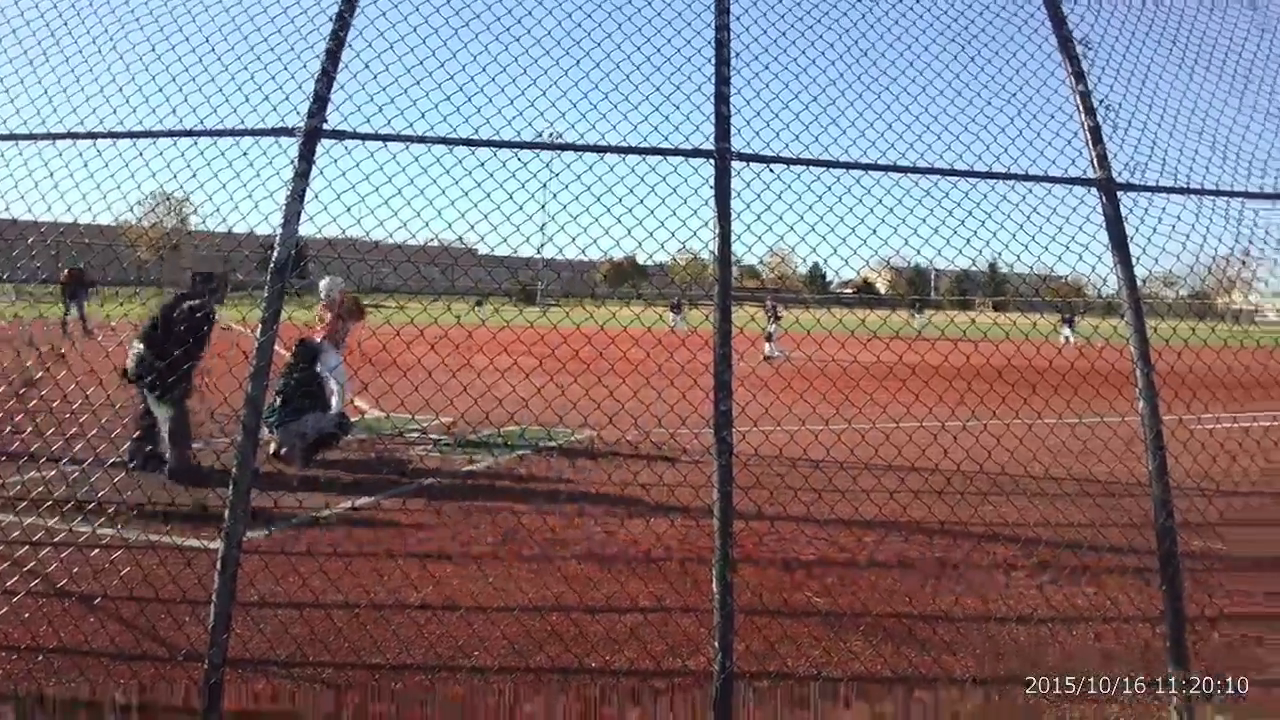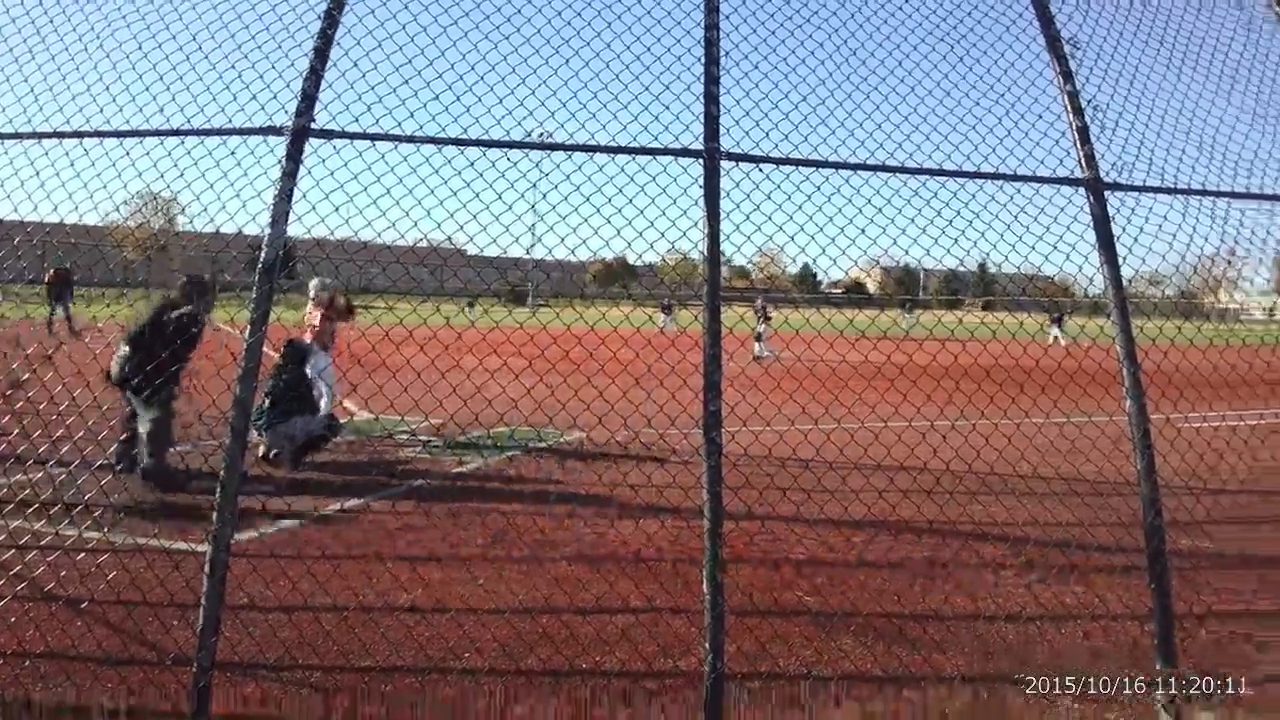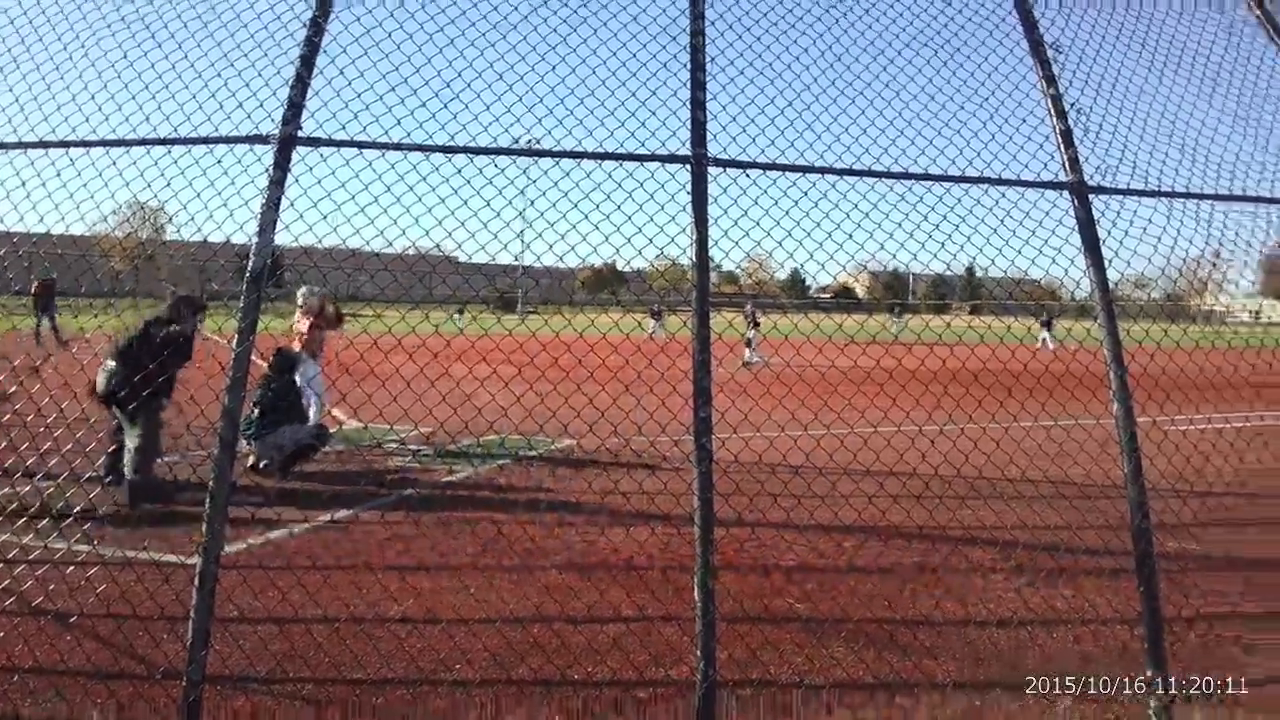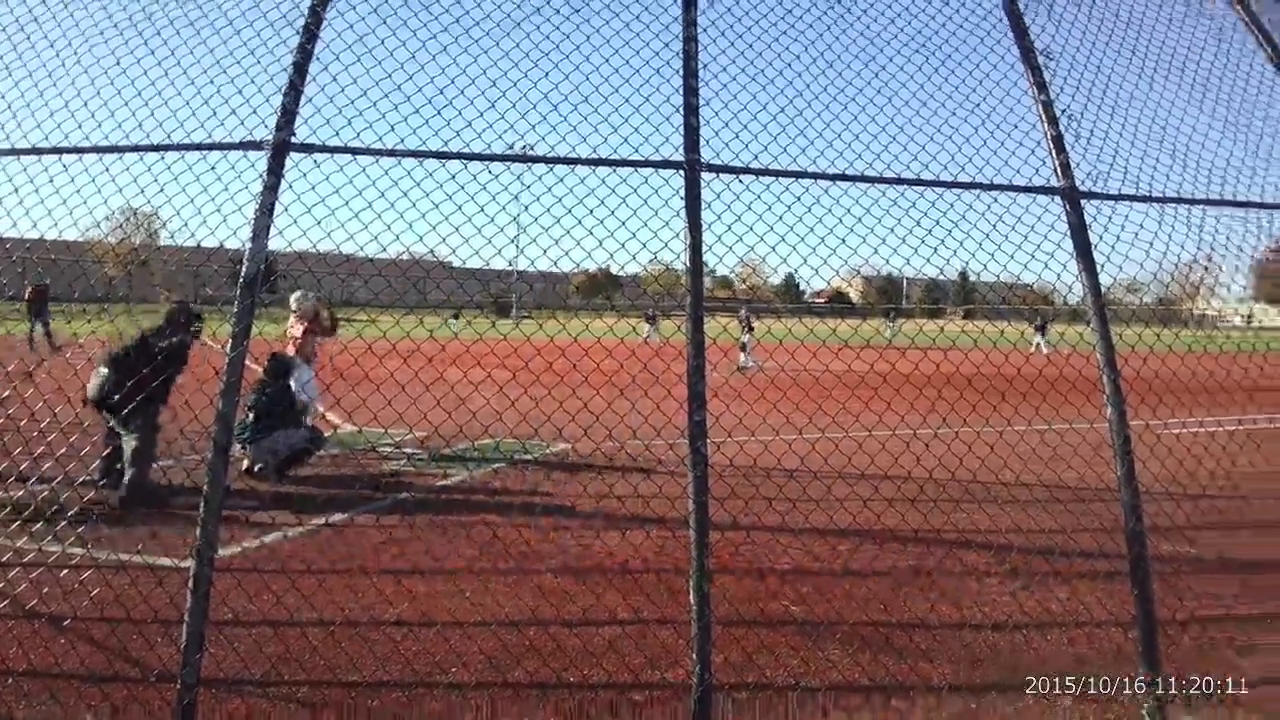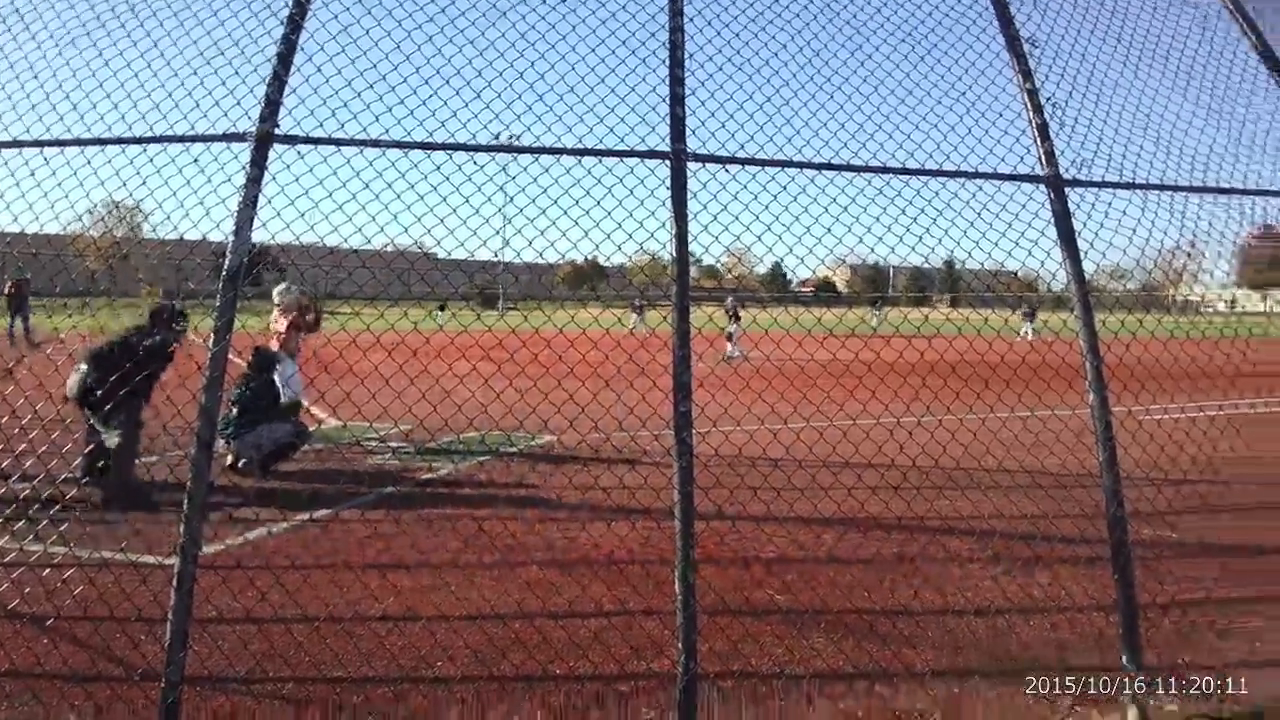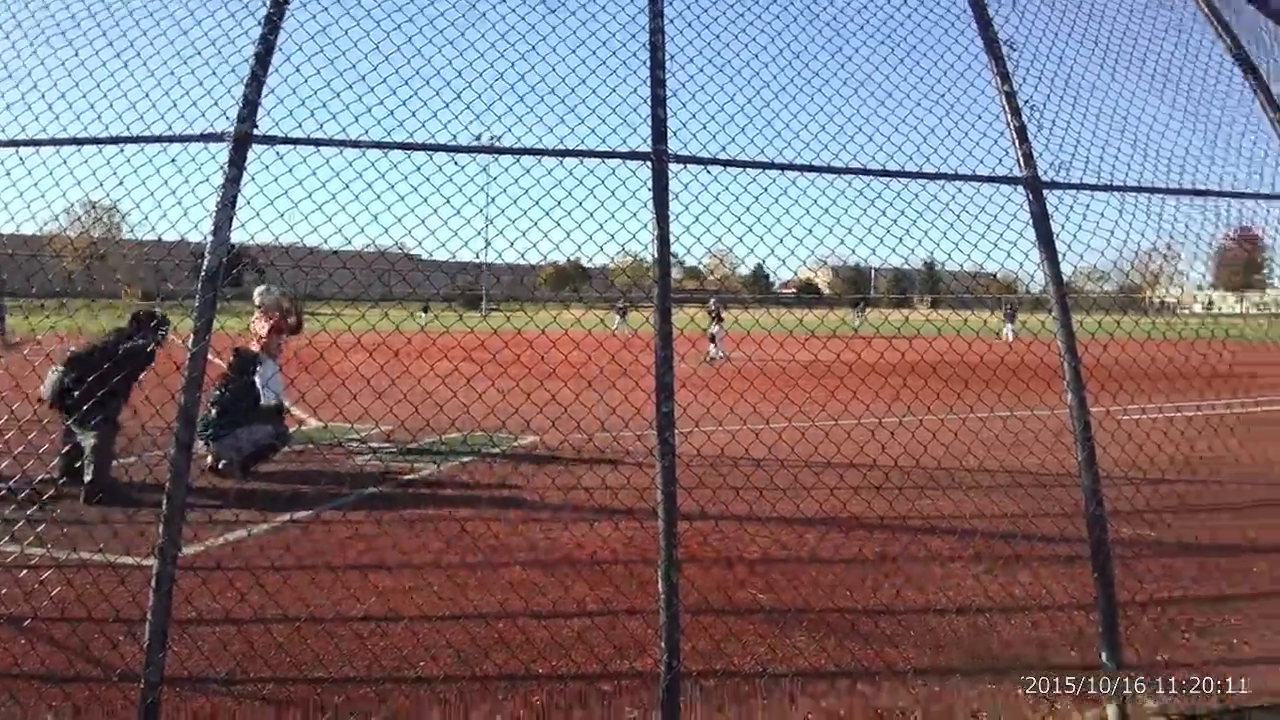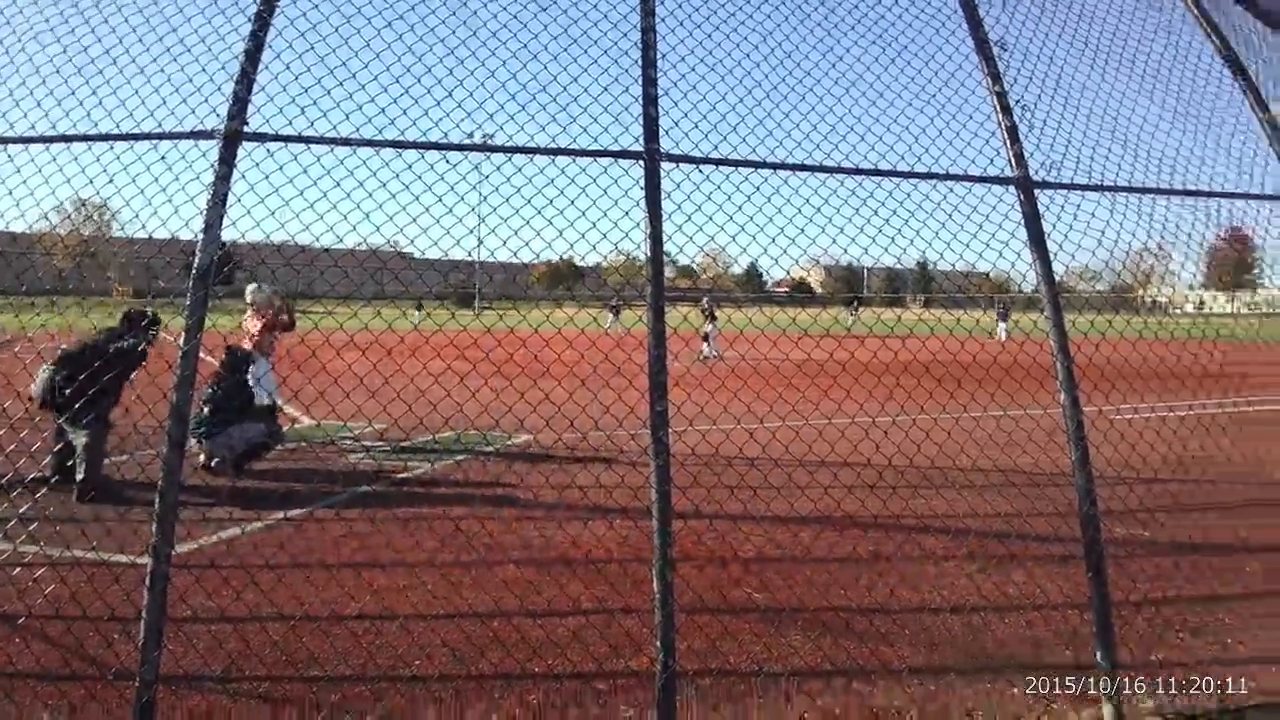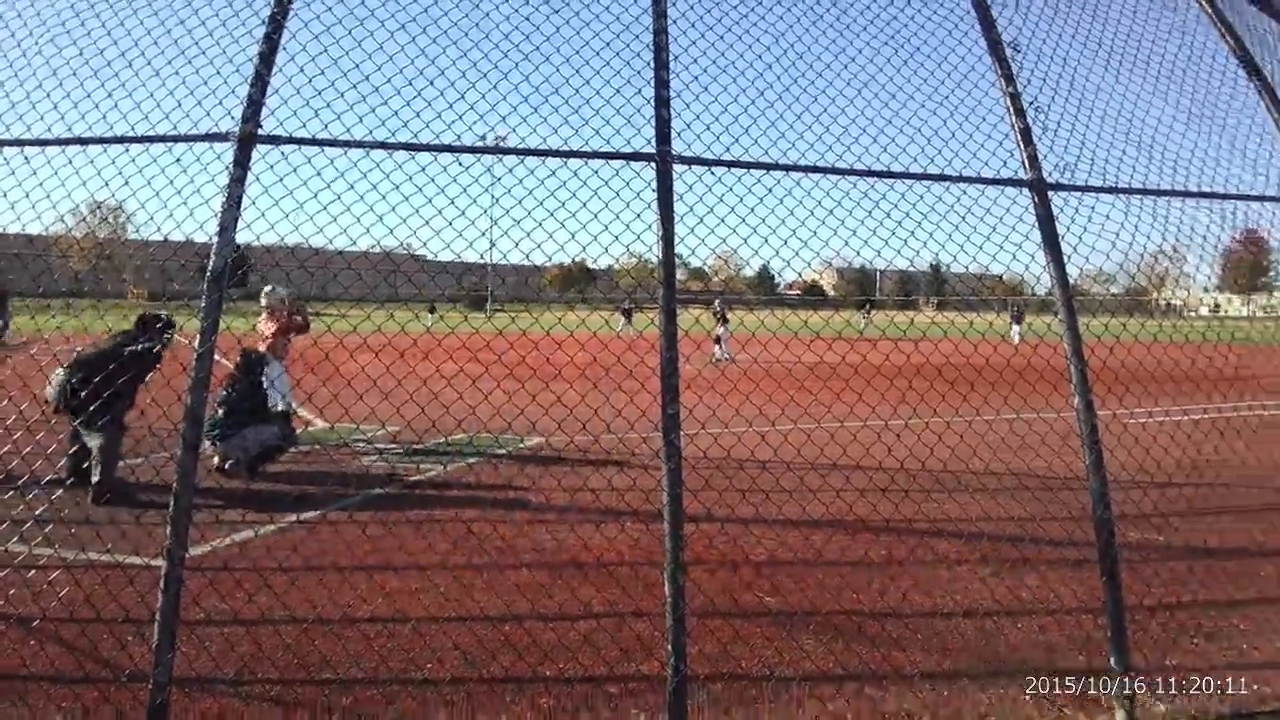
dt=0.1s
person 1, frame 1
left shoulder: (182, 301)
right shoulder: (200, 310)
right elbow: (191, 350)
right wrist: (183, 379)
left hip: (143, 360)
right hip: (155, 364)
left knee: (150, 412)
right knee: (173, 413)
left ankle: (139, 456)
right ankle: (178, 466)
person 1, frame 2
left shoulder: (170, 307)
right shoulder: (189, 316)
right elbow: (178, 353)
right wrist: (170, 384)
left hip: (127, 362)
right hip: (140, 366)
left knee: (136, 413)
right knee: (156, 417)
left ankle: (125, 459)
right ankle: (152, 469)
person 1, frame 3
left shoulder: (158, 325)
right shoulder: (180, 335)
right elbow: (165, 372)
right wrist: (159, 399)
left hip: (113, 377)
right hip: (123, 381)
left knee: (125, 426)
right knee: (143, 432)
left ankle: (113, 471)
right ankle: (134, 486)
person 1, frame 4
left shoulder: (156, 335)
right shoulder: (177, 344)
left hip: (104, 382)
right hip: (117, 387)
left knee: (119, 430)
right knee: (140, 435)
left ankle: (108, 475)
right ankle: (132, 490)
person 1, frame 5
left shoulder: (140, 334)
right shoulder: (162, 345)
left hip: (85, 380)
right hip: (95, 385)
left knee: (102, 426)
right knee: (124, 432)
left ankle: (90, 471)
right ankle: (117, 489)
person 1, frame 6
left shoulder: (120, 336)
right shoulder: (142, 348)
left hip: (62, 382)
right hip: (71, 387)
left knee: (79, 427)
right knee: (100, 433)
left ankle: (68, 472)
right ankle: (95, 488)
person 1, frame 7
left shoulder: (111, 336)
right shoulder: (132, 349)
left hip: (50, 381)
right hip: (61, 385)
left knee: (70, 425)
right knee: (91, 432)
left ankle: (59, 470)
right ankle: (87, 486)
person 1, frame 8
left shoulder: (125, 339)
right shoulder: (146, 351)
left hip: (65, 383)
right hip: (75, 388)
left knee: (85, 427)
right knee: (106, 434)
left ankle: (74, 472)
right ankle: (103, 489)
